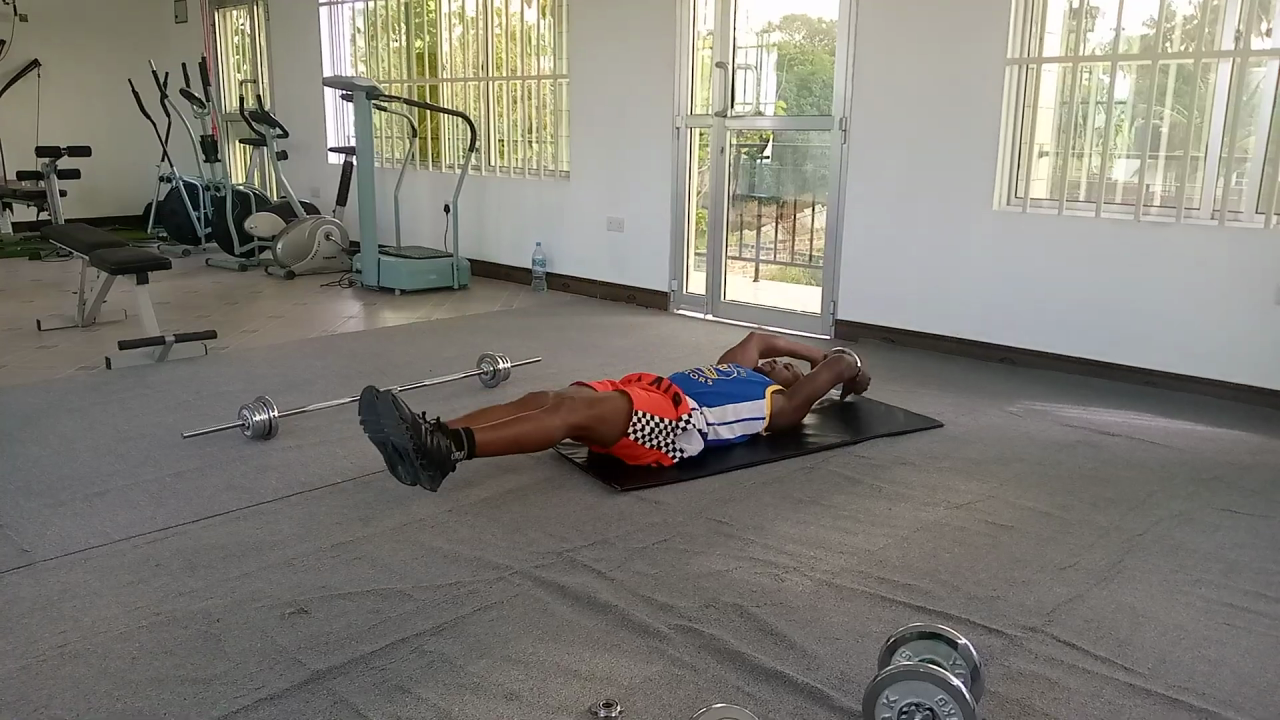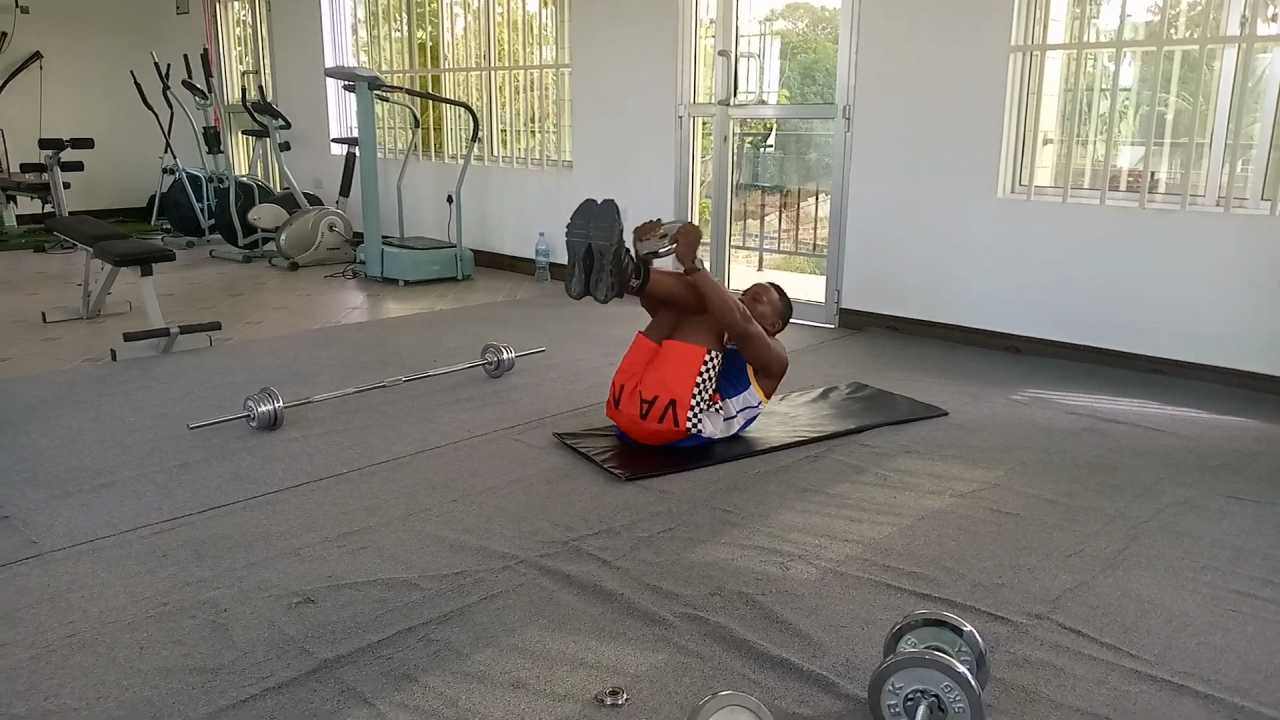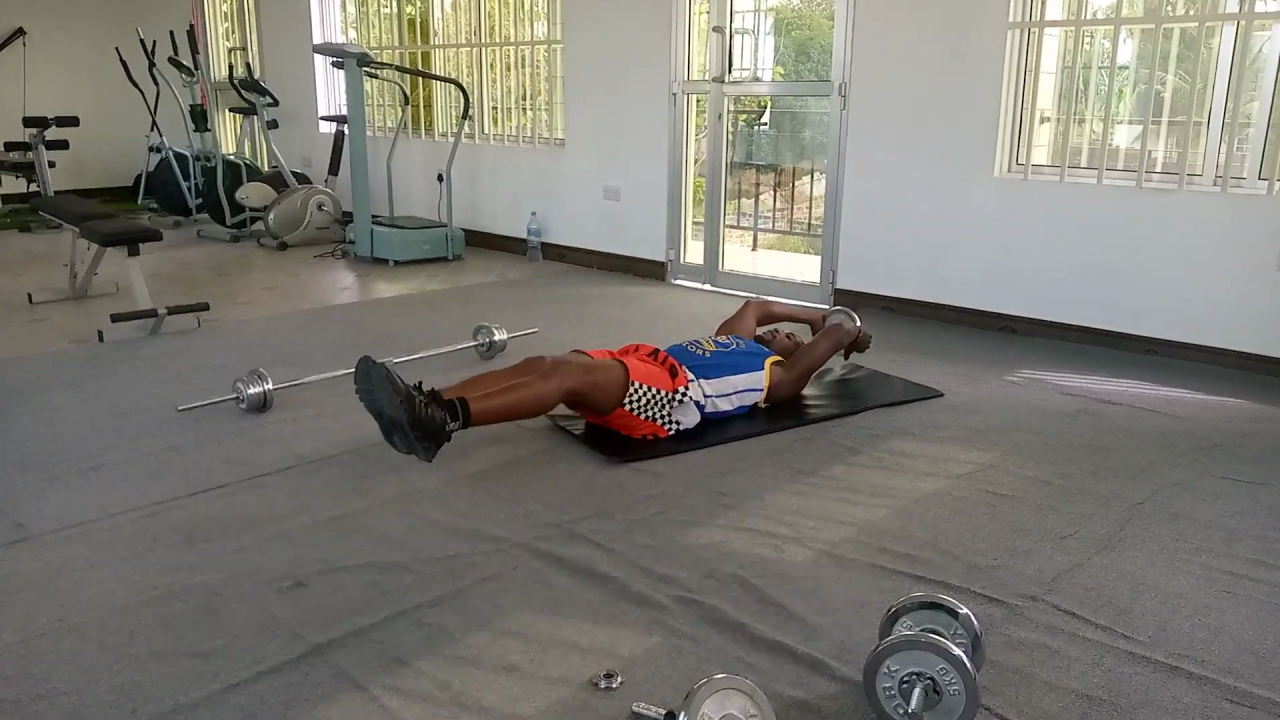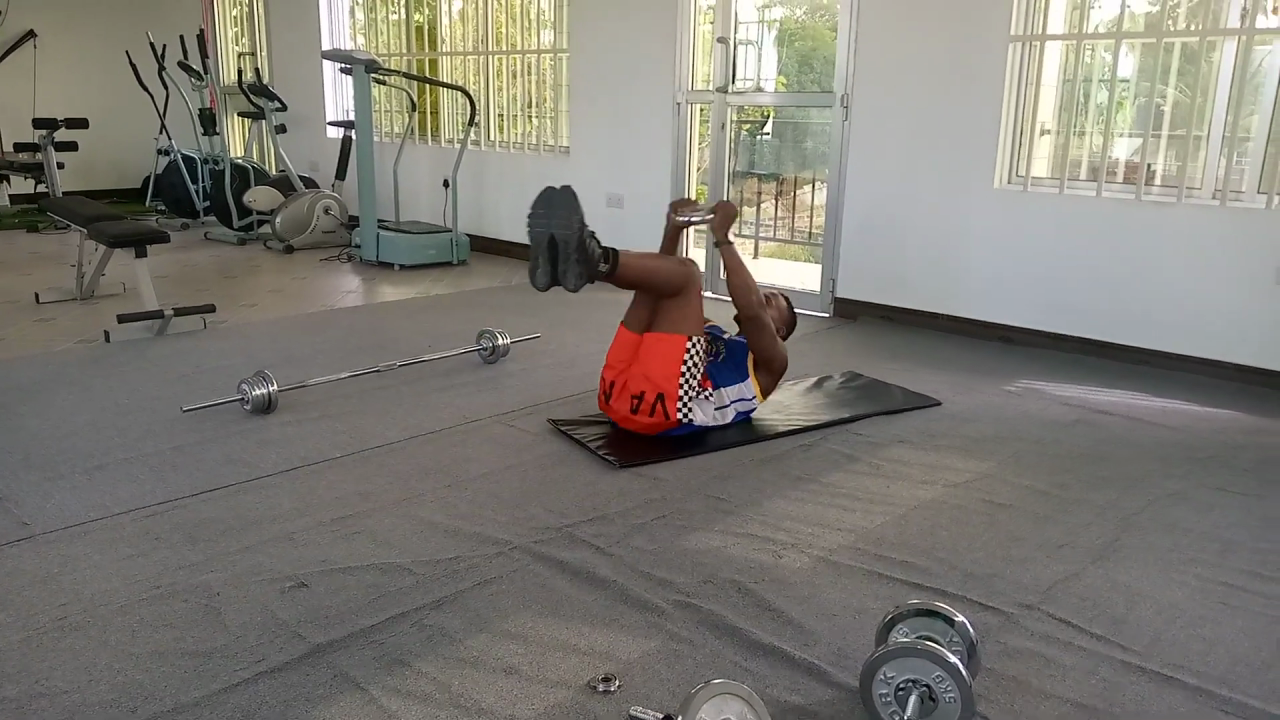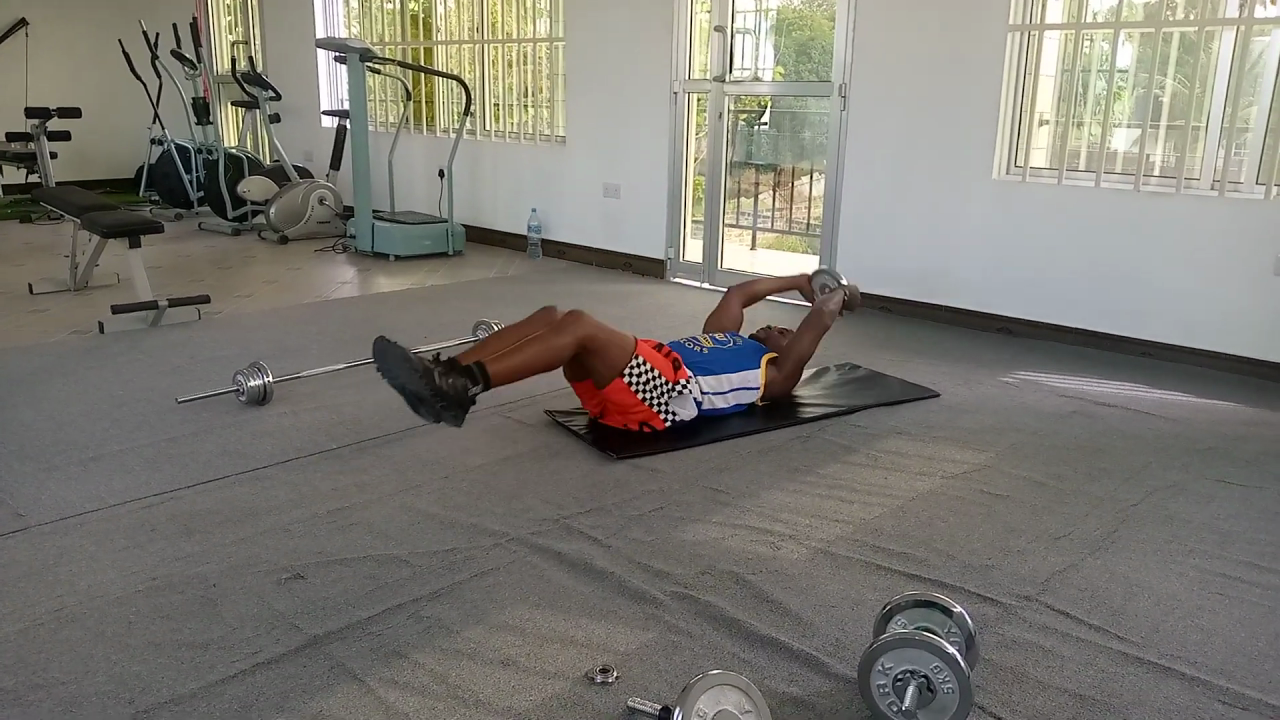
dt=1s
person 1, frame 1
left shoulder: (783, 405)
right shoulder: (737, 373)
left elbow: (837, 366)
right elbow: (759, 338)
left wrist: (849, 364)
right wrist: (816, 352)
left hip: (671, 423)
right hip: (646, 390)
left knee: (569, 409)
right knee: (543, 401)
left ankle: (444, 450)
right ankle: (433, 435)
person 1, frame 2
left shoulder: (771, 359)
right shoulder: (715, 342)
left elbow: (739, 322)
right elbow: (651, 299)
left wrist: (691, 263)
right wrist: (645, 255)
left hip: (673, 419)
right hip: (628, 404)
left knee: (709, 300)
left ankle: (621, 273)
right ankle: (604, 272)
person 1, frame 3
left shoulder: (779, 376)
right shoulder: (736, 345)
left elbow: (833, 337)
right elbow: (756, 306)
right wrist: (817, 314)
left hip: (668, 396)
right hip: (640, 362)
left knee: (569, 373)
right knee: (539, 365)
left ankle: (442, 420)
right ankle: (429, 405)
person 1, frame 4
left shoulder: (770, 361)
right shoulder: (710, 336)
left elbow: (752, 310)
right elbow: (652, 278)
left wrist: (722, 239)
right wrist: (674, 230)
left hip: (667, 408)
right hip: (620, 393)
left knee: (684, 273)
left ankle: (595, 259)
right ankle: (566, 263)
person 1, frame 5
left shoulder: (775, 375)
right shoulder: (728, 340)
left elbow: (816, 323)
right elbow: (740, 292)
left wrist: (835, 298)
right wrist: (796, 281)
left hip: (663, 393)
right hip: (646, 364)
left knee: (579, 324)
right knee: (550, 316)
left ankle: (464, 386)
right ankle: (448, 373)
